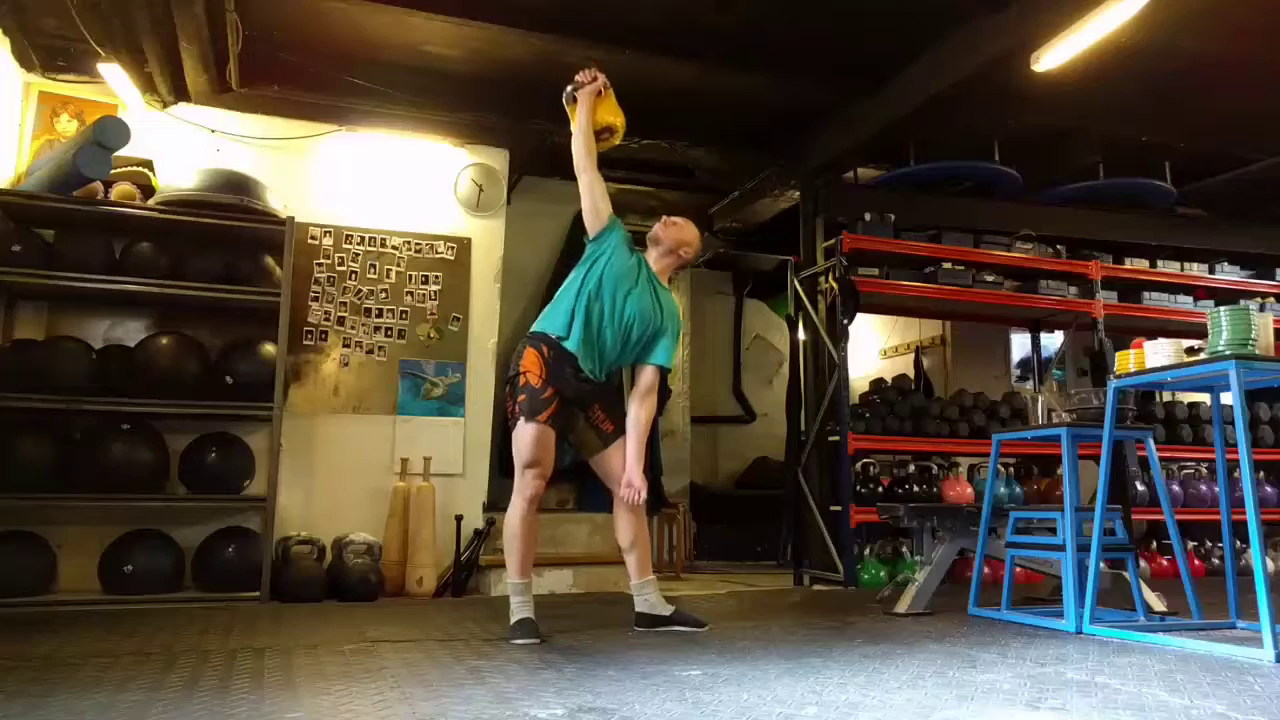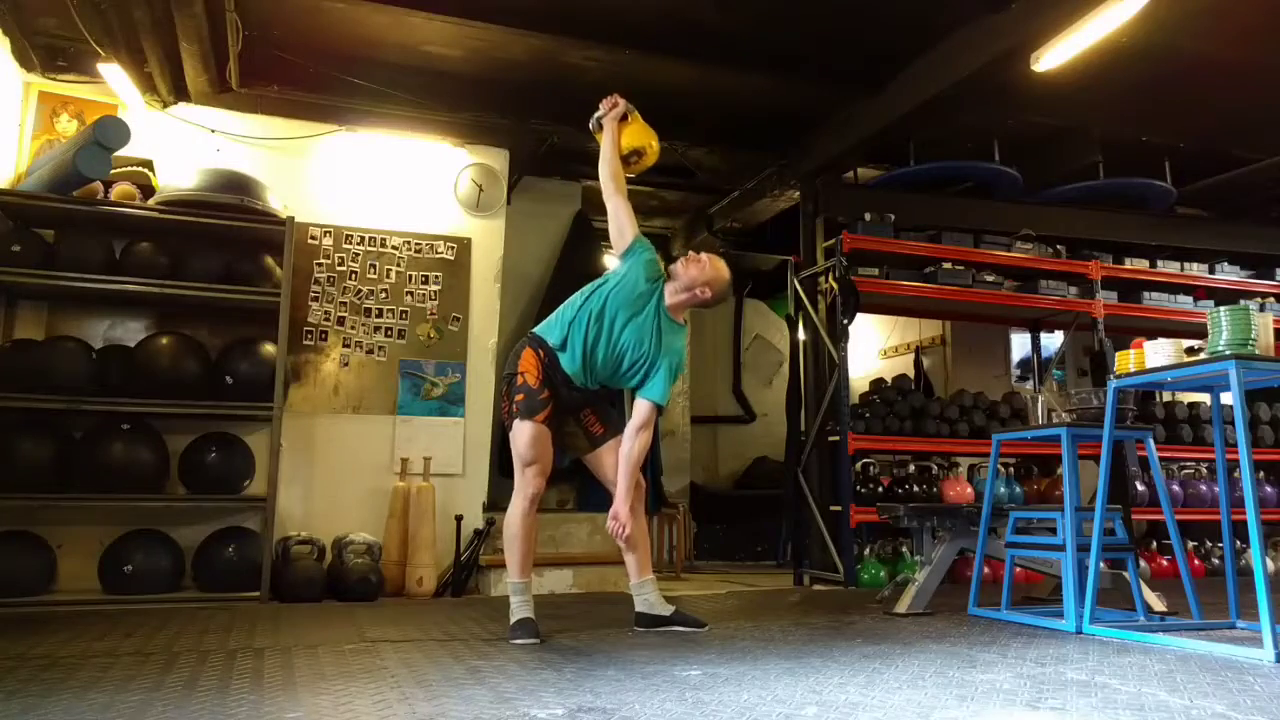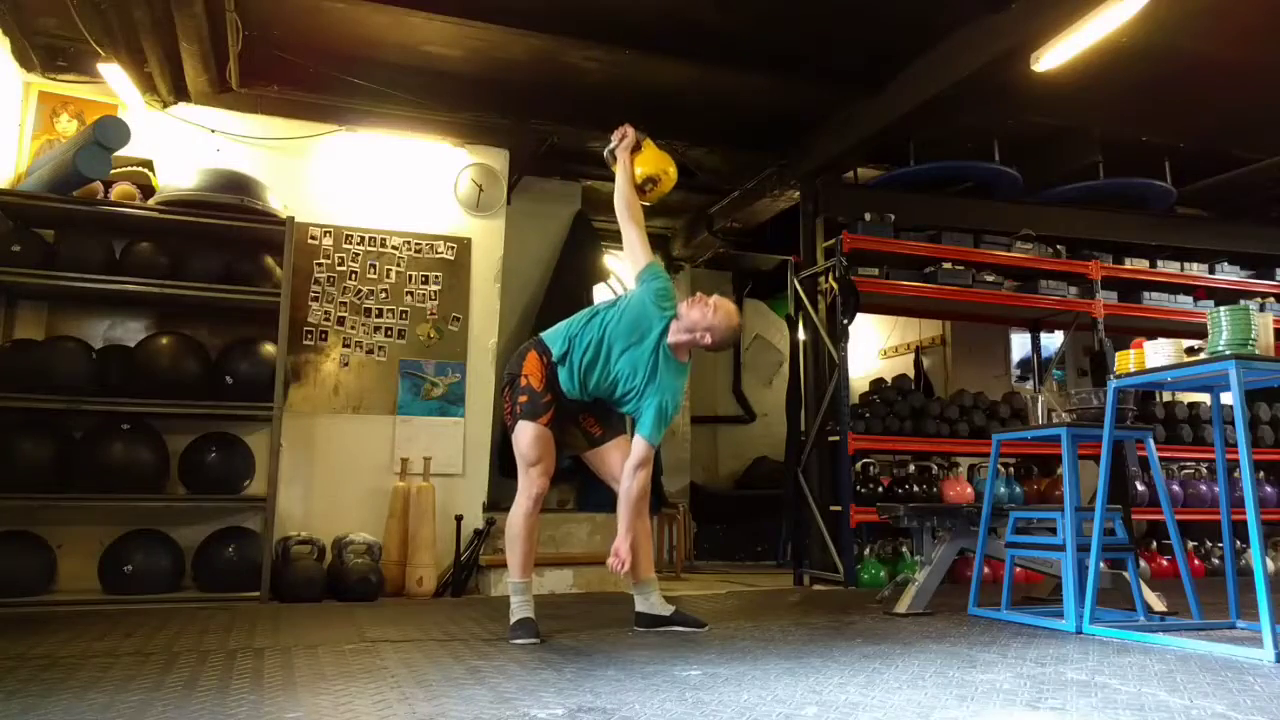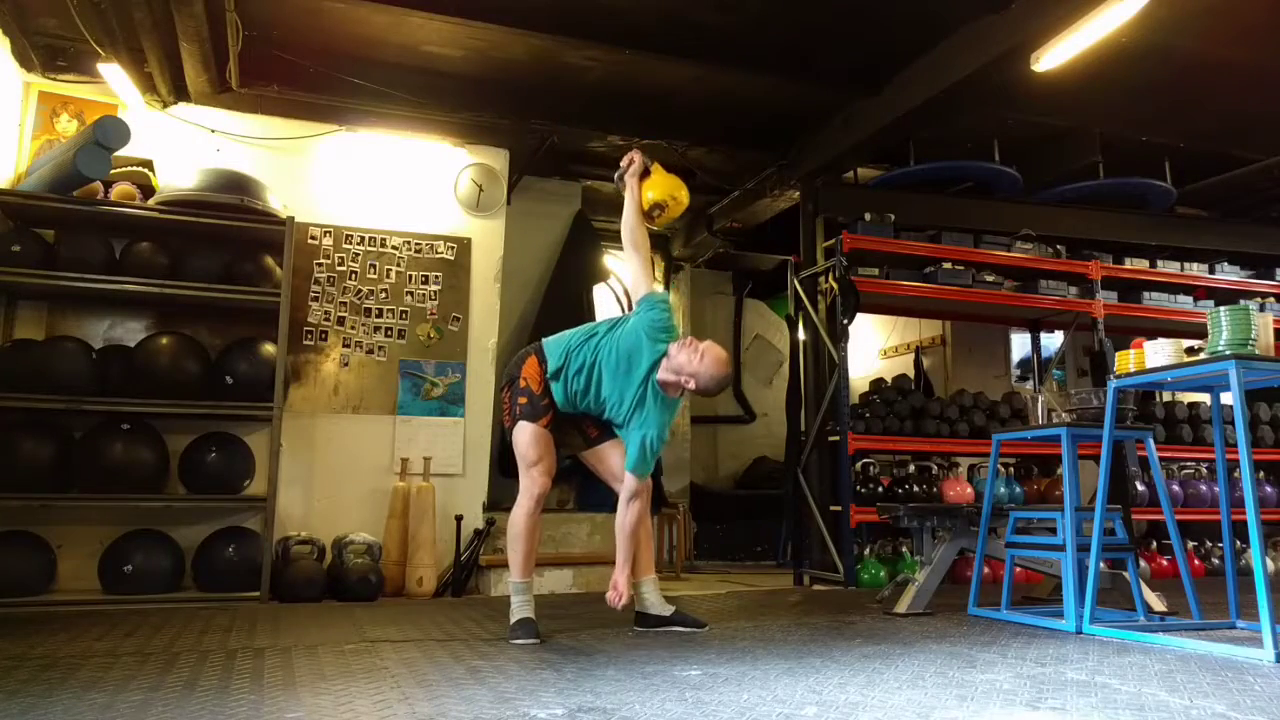
dt=0.4s
person 1, frame 1
left shoulder: (667, 317)
right shoulder: (615, 246)
left elbow: (644, 393)
right elbow: (586, 168)
left wrist: (636, 461)
right wrist: (586, 100)
left hip: (592, 385)
right hip: (543, 360)
left knee: (631, 488)
right knee: (531, 484)
left ankle: (649, 605)
right ankle: (520, 610)
person 1, frame 2
left shoulder: (671, 350)
right shoulder: (644, 269)
left elbow: (640, 426)
right elbow: (613, 191)
left wrist: (623, 496)
right wrist: (612, 126)
left hip: (585, 392)
right hip: (538, 362)
left knee: (634, 487)
right knee: (531, 484)
left ankle: (649, 604)
right ankle: (520, 610)
person 1, frame 3
left shoulder: (668, 386)
right shoulder: (659, 299)
left elbow: (638, 466)
right elbow: (630, 222)
left wrist: (624, 536)
right wrist: (624, 156)
left hip: (585, 399)
right hip: (539, 368)
left knee: (633, 485)
right knee: (535, 486)
left ankle: (649, 605)
right ankle: (520, 610)
person 1, frame 4
left shoulder: (653, 418)
right shoulder: (658, 327)
left elbow: (632, 498)
right elbow: (635, 252)
left wrist: (622, 572)
right wrist: (632, 185)
left hip: (581, 407)
right hip: (537, 374)
left knee: (641, 485)
right knee: (537, 485)
left ankle: (650, 603)
right ankle: (520, 610)
